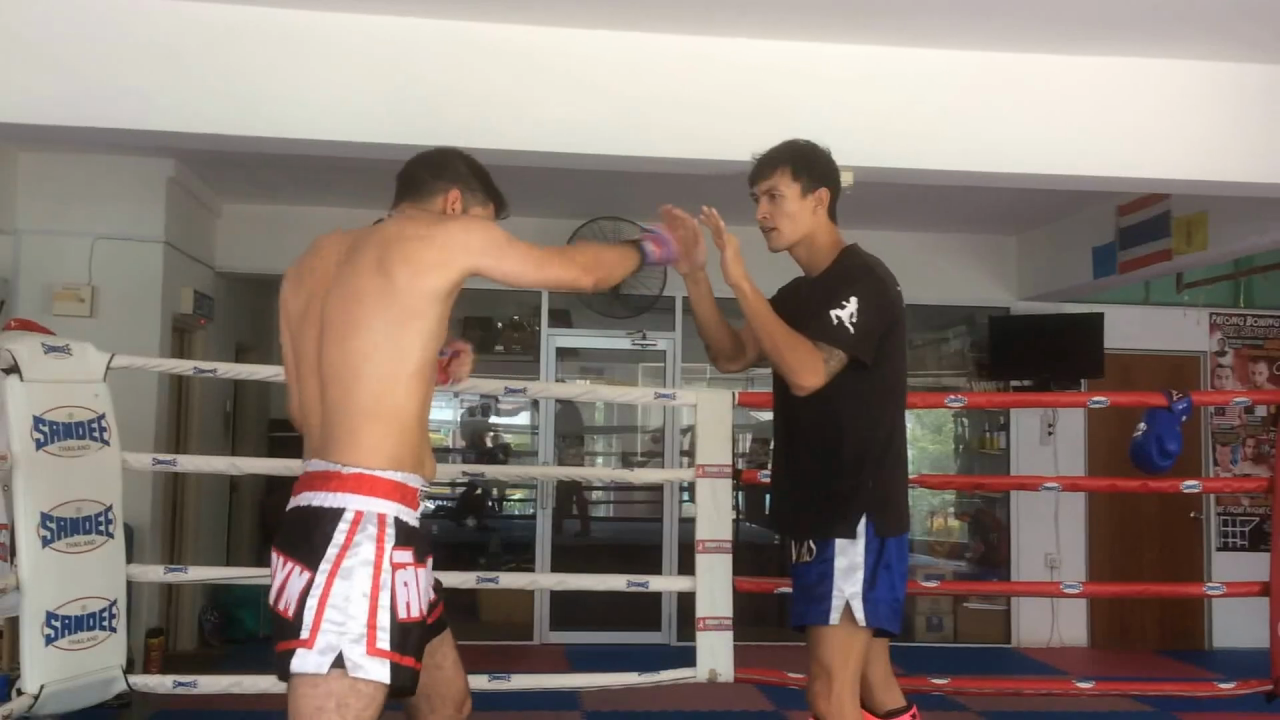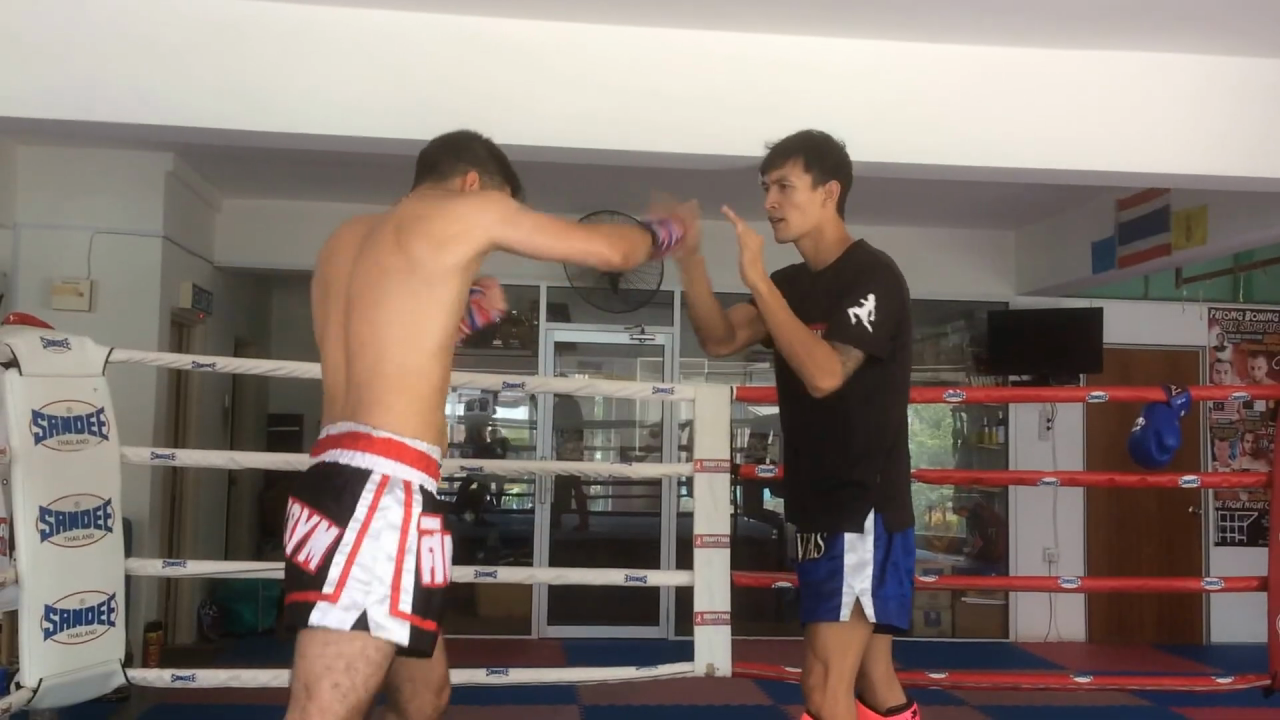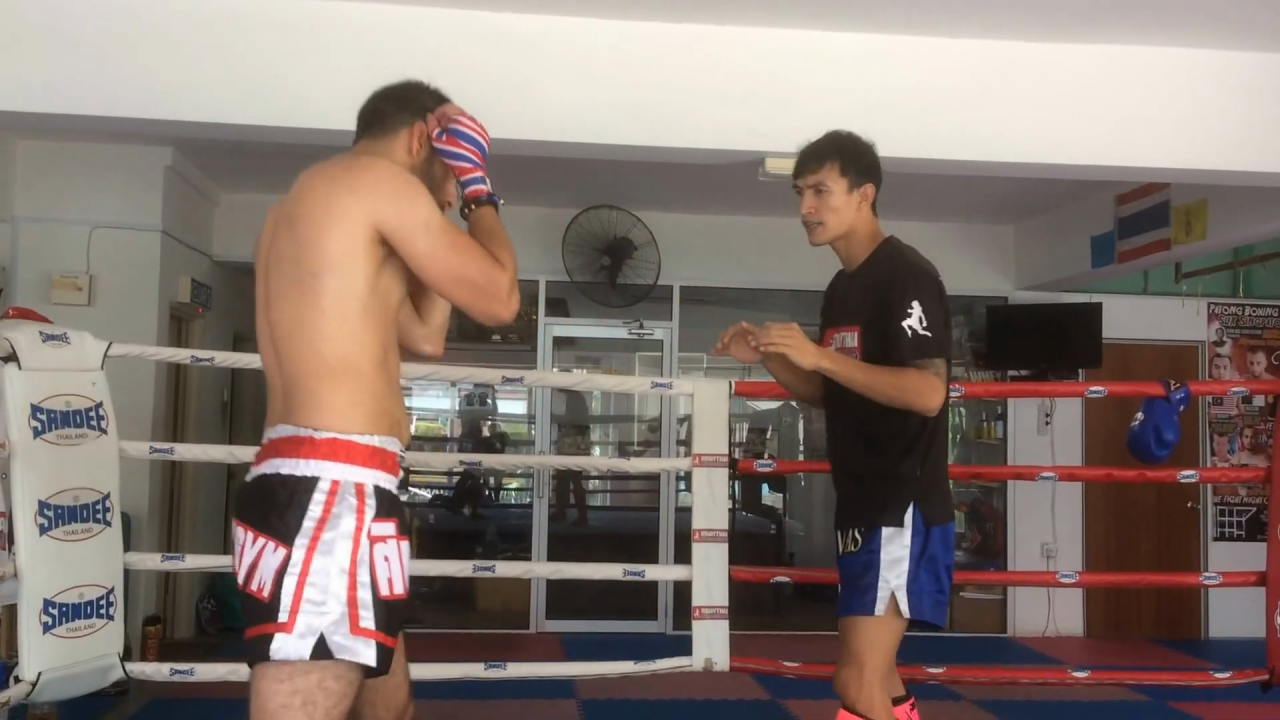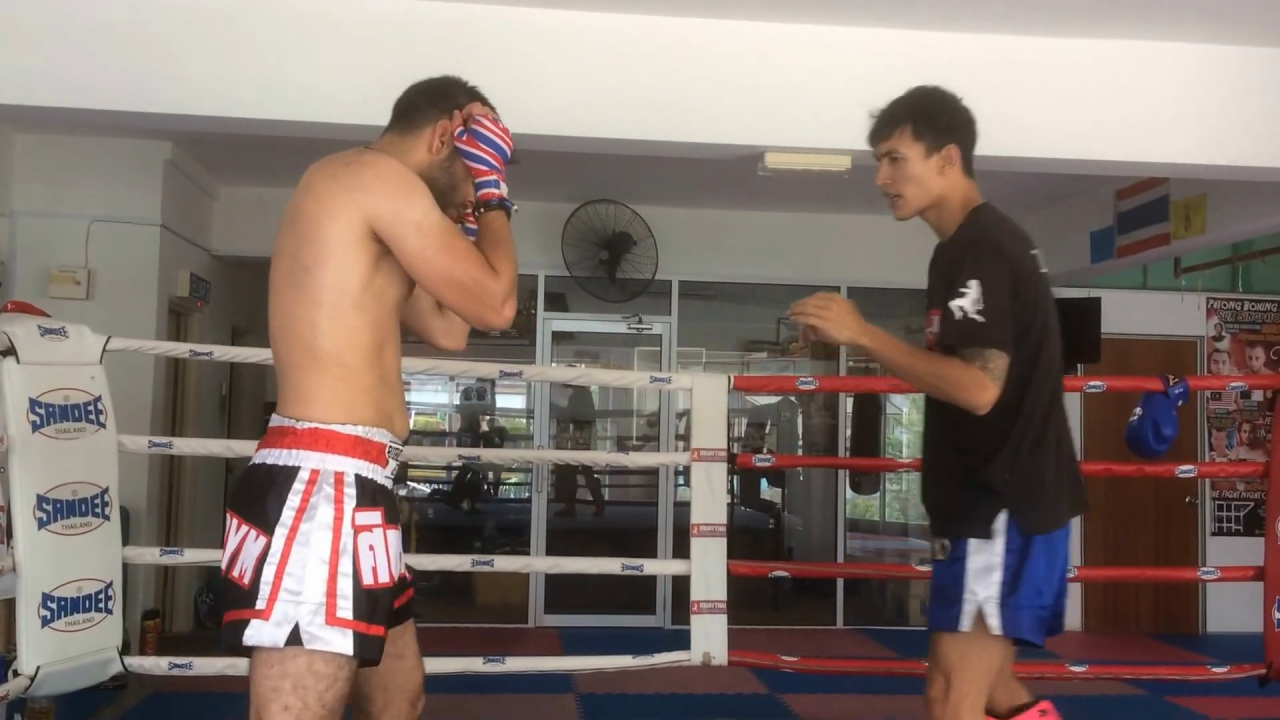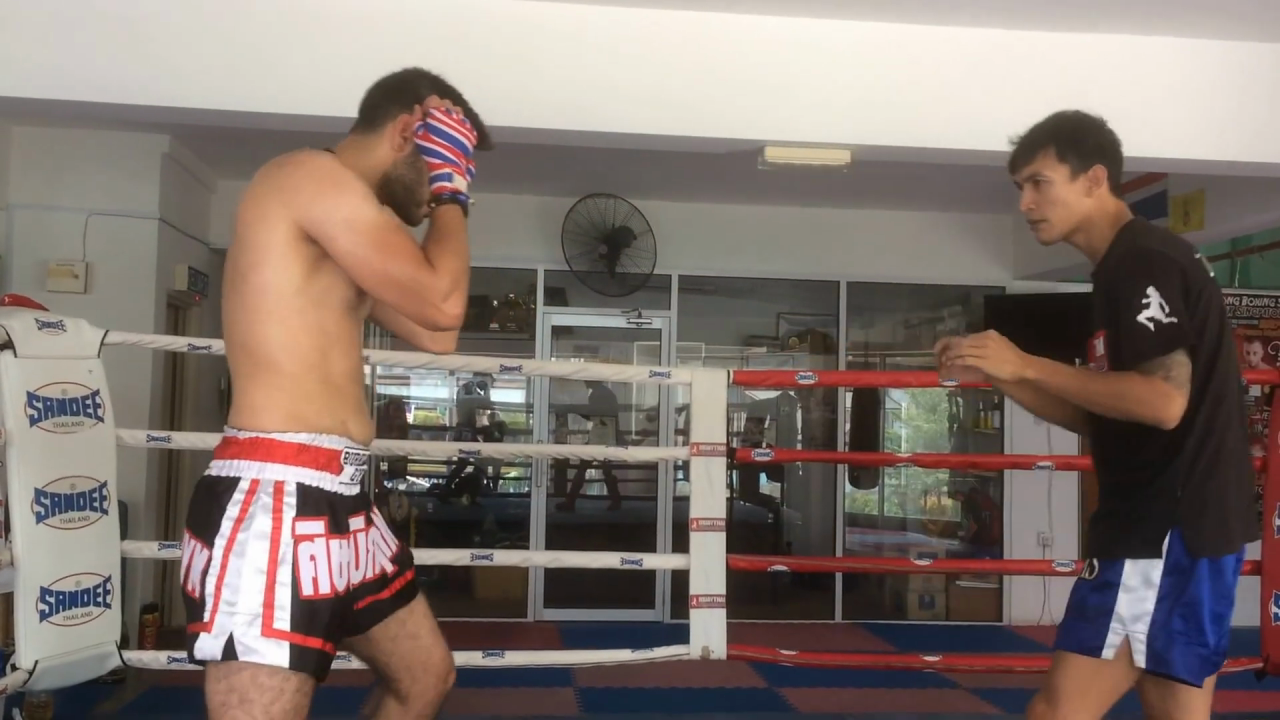
dt=0.5s
person 1, frame 1
left shoulder: (315, 262)
right shoulder: (445, 236)
right elbow: (585, 270)
right wrist: (648, 247)
left hip: (355, 523)
right hip: (359, 527)
person 1, frame 2
left shoulder: (347, 239)
right shoulder: (463, 210)
right elbow: (608, 250)
right wrist: (661, 231)
left hip: (344, 481)
right hip: (380, 488)
person 1, frame 3
left shoulder: (301, 205)
right shoulder: (377, 179)
left elbow: (424, 334)
right elbow: (499, 300)
left wrist: (436, 228)
right wrist: (476, 189)
left hip: (310, 488)
right hip: (335, 494)
person 1, frame 4
left shoulder: (358, 200)
right shoulder: (375, 175)
left elbow: (447, 328)
right elbow: (494, 304)
left wrist: (465, 215)
right wrist: (491, 188)
left hip: (347, 488)
right hip: (322, 486)
person 1, frame 5
left shoulder: (345, 222)
right shoulder: (313, 175)
left elbow: (435, 336)
right elbow: (441, 304)
left wrist: (444, 203)
right wrist: (451, 189)
left hip: (334, 500)
right hip: (275, 499)
person 2, frame 1
left shoulder: (862, 279)
right shoulder: (800, 293)
left elbow: (807, 373)
right elbow: (731, 357)
left wrist: (742, 281)
right wrist: (695, 275)
left hip: (854, 514)
right hip: (824, 510)
person 2, frame 2
left shoulder: (871, 274)
right shoulder: (796, 281)
left elbow: (822, 374)
right elbow: (718, 339)
left wrist: (758, 280)
right wrist: (689, 257)
left hip: (860, 506)
right hip: (825, 506)
person 2, frame 3
left shoulder: (906, 276)
right shoulder: (841, 287)
left elbow: (927, 393)
left wrist: (821, 356)
right wrist: (766, 353)
left hip: (901, 507)
right hip: (866, 505)
person 2, frame 4
left shoulder: (983, 252)
right shoulder: (957, 250)
left elbow: (979, 389)
right elbow: (943, 367)
left wrist: (861, 331)
right wrist: (845, 344)
left hip: (1002, 508)
right hip: (1004, 504)
person 2, frame 5
left shoulder: (1146, 263)
right shoulder: (1119, 275)
left elbow: (1164, 401)
right elbow: (1095, 414)
left wrist: (1026, 365)
right wrist: (995, 375)
left hip: (1162, 532)
right hip: (1181, 530)
